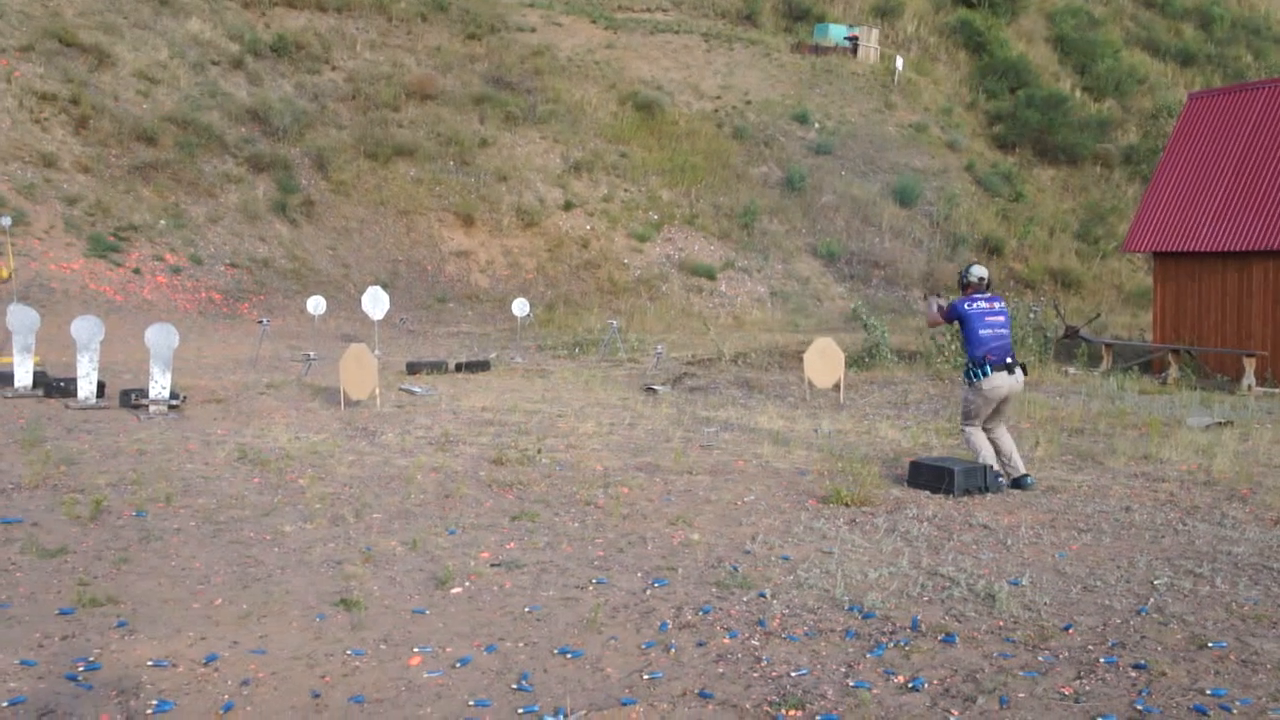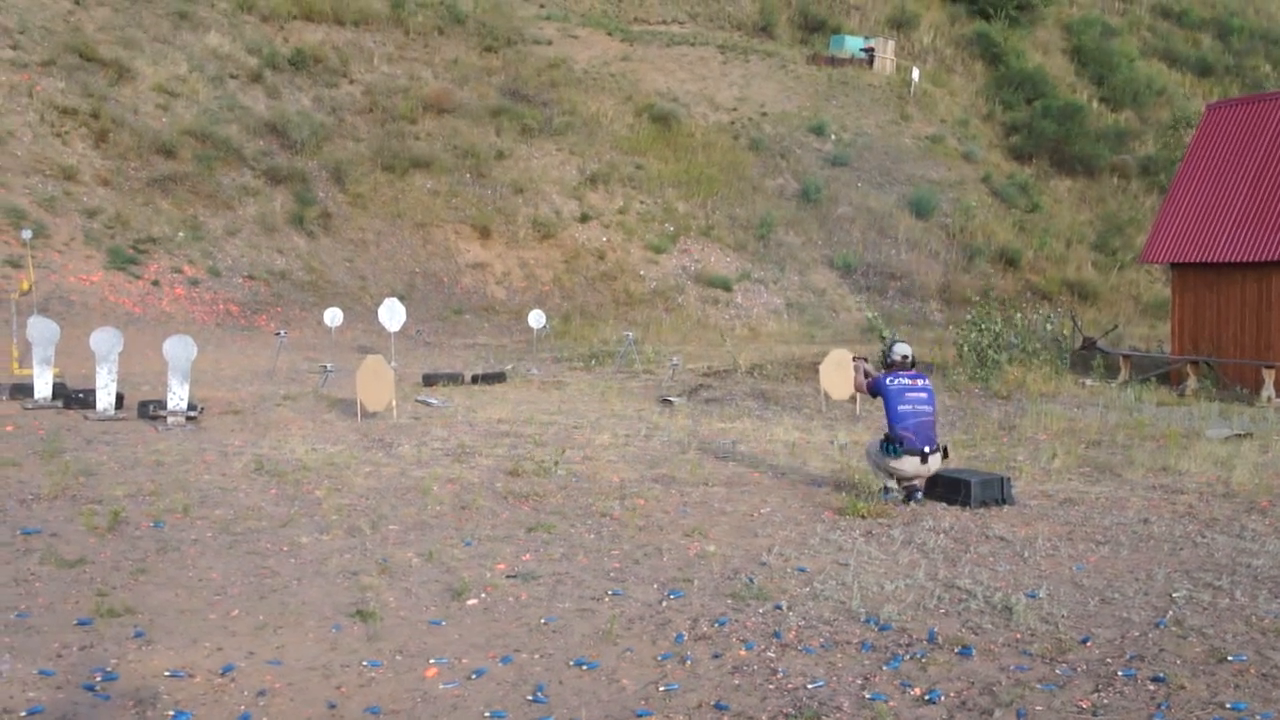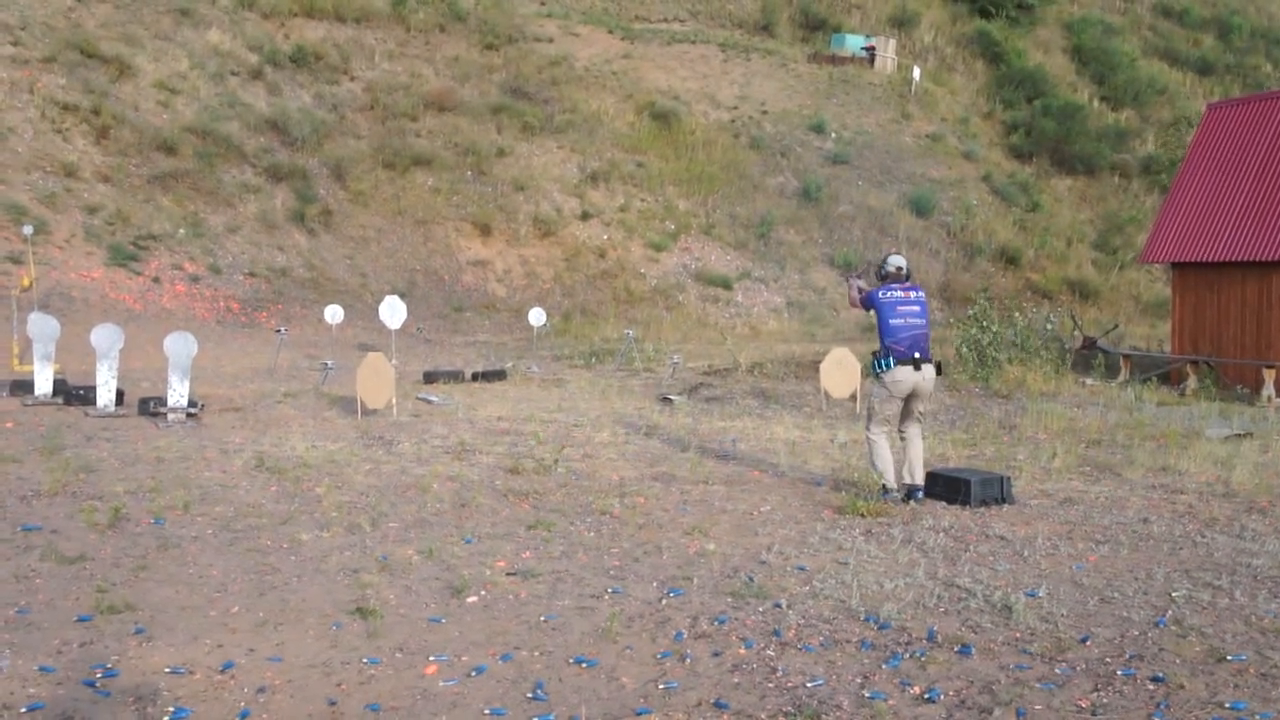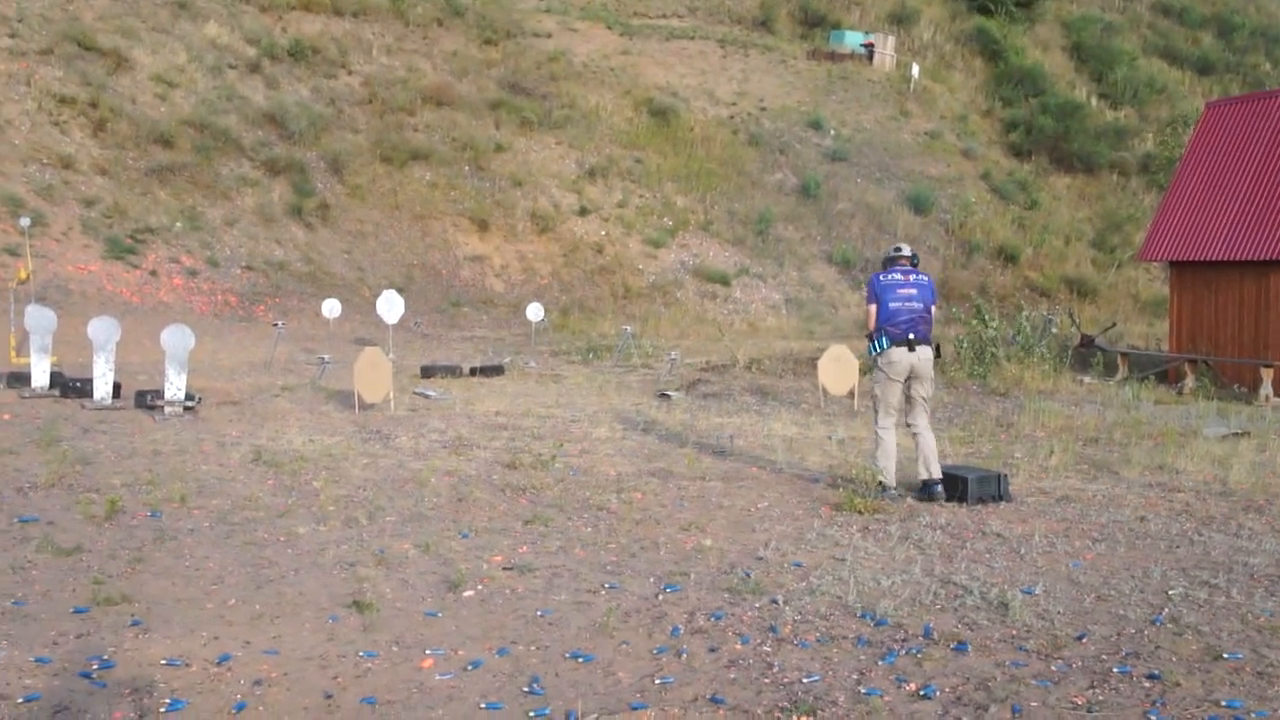
dt=1s
person 1, frame 1
left shoulder: (961, 305)
right shoulder: (1001, 303)
left elbow: (932, 322)
left wrist: (932, 305)
right wrist: (945, 305)
left hip: (987, 379)
right hip: (1015, 376)
left knee: (972, 427)
right knee: (994, 427)
left ankle: (993, 475)
right ankle: (1021, 476)
person 1, frame 2
left shoulder: (885, 381)
right shoulder: (925, 380)
left elbow: (860, 387)
left wrist: (859, 369)
right wrist: (871, 371)
left hip: (905, 462)
right hip: (933, 462)
left knee: (873, 450)
left ankle: (891, 488)
right ankle: (913, 487)
person 1, frame 3
left shoulder: (878, 295)
right shoulder: (920, 294)
left elbow: (855, 302)
left wrist: (853, 286)
left hip: (895, 372)
right hip: (925, 371)
left knee: (877, 431)
right knee: (913, 430)
left ankle: (890, 487)
right ankle: (915, 486)
person 1, frame 4
left shoulder: (877, 280)
right shoulder: (926, 281)
left elbow: (871, 325)
right elbow: (930, 321)
left hip: (892, 354)
right hip: (923, 353)
left knee: (885, 423)
right knee: (920, 420)
left ankle: (888, 486)
right ankle: (932, 480)
